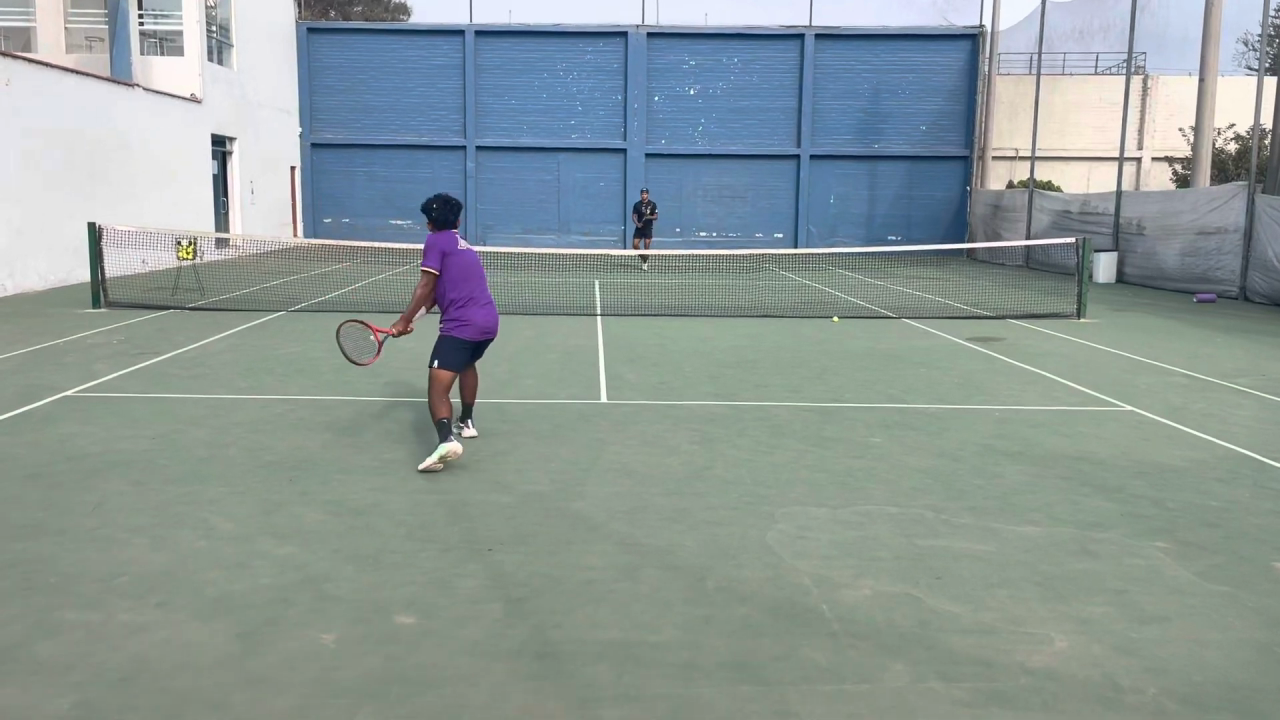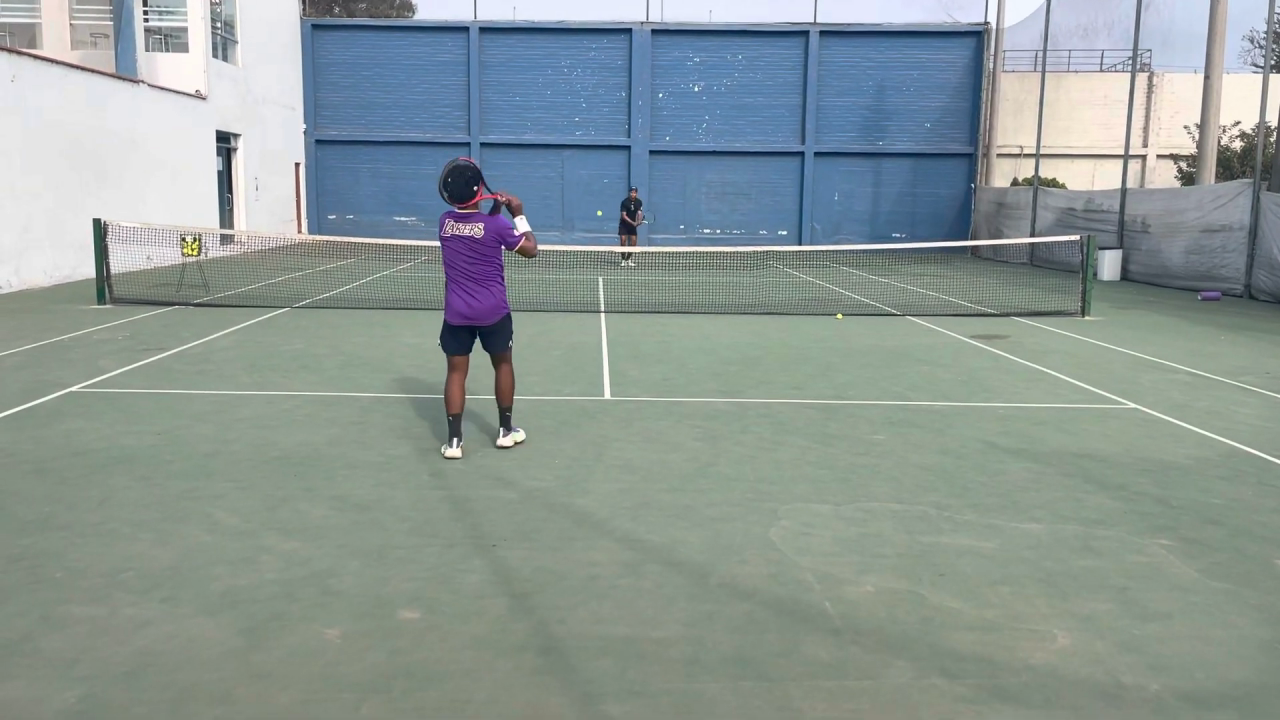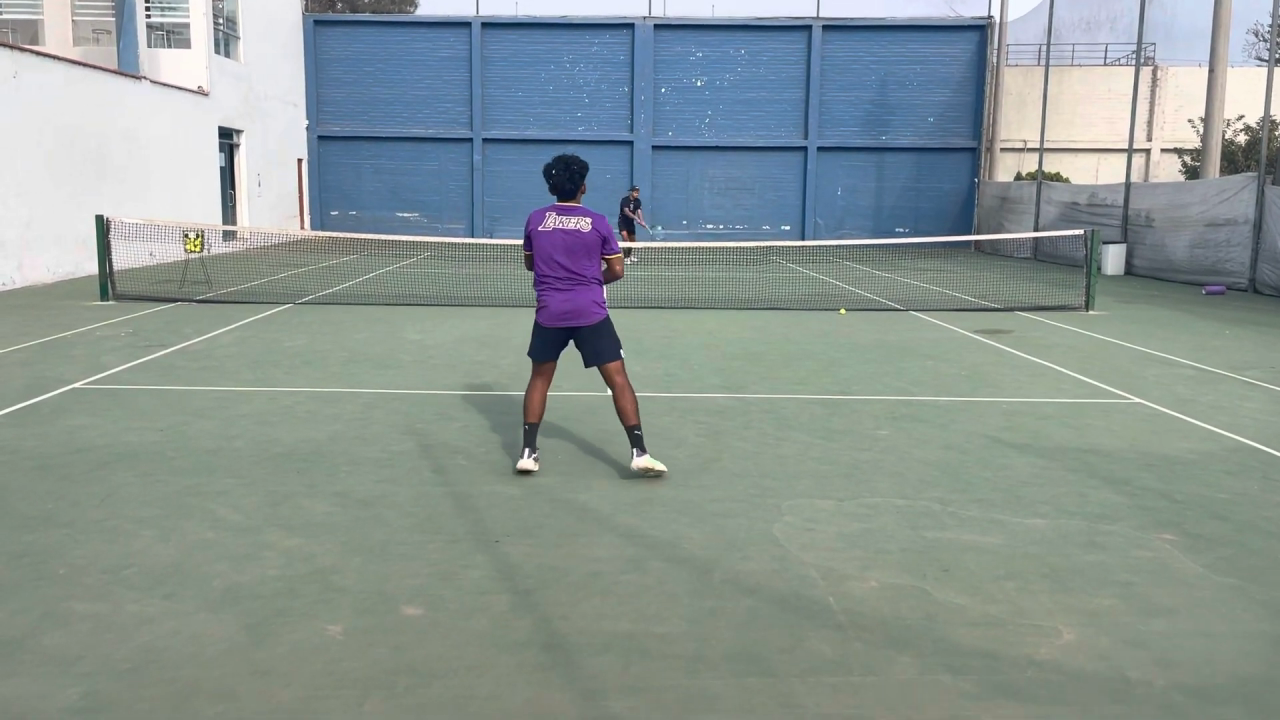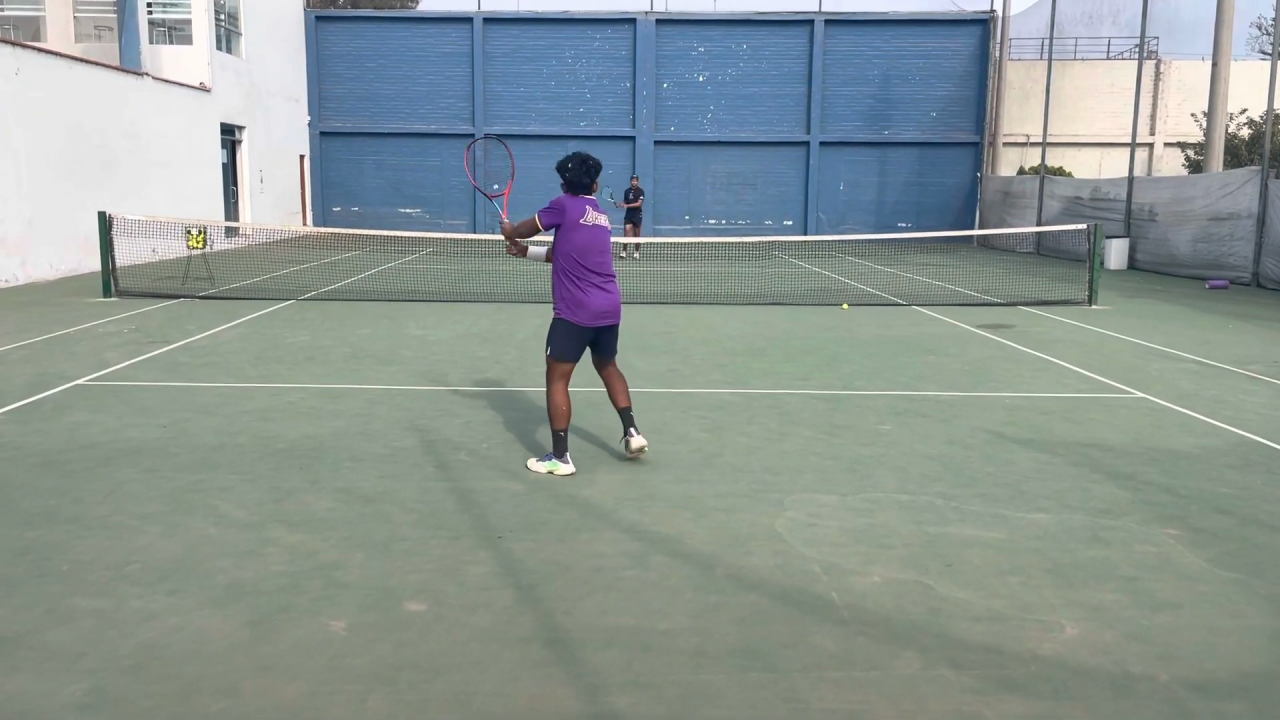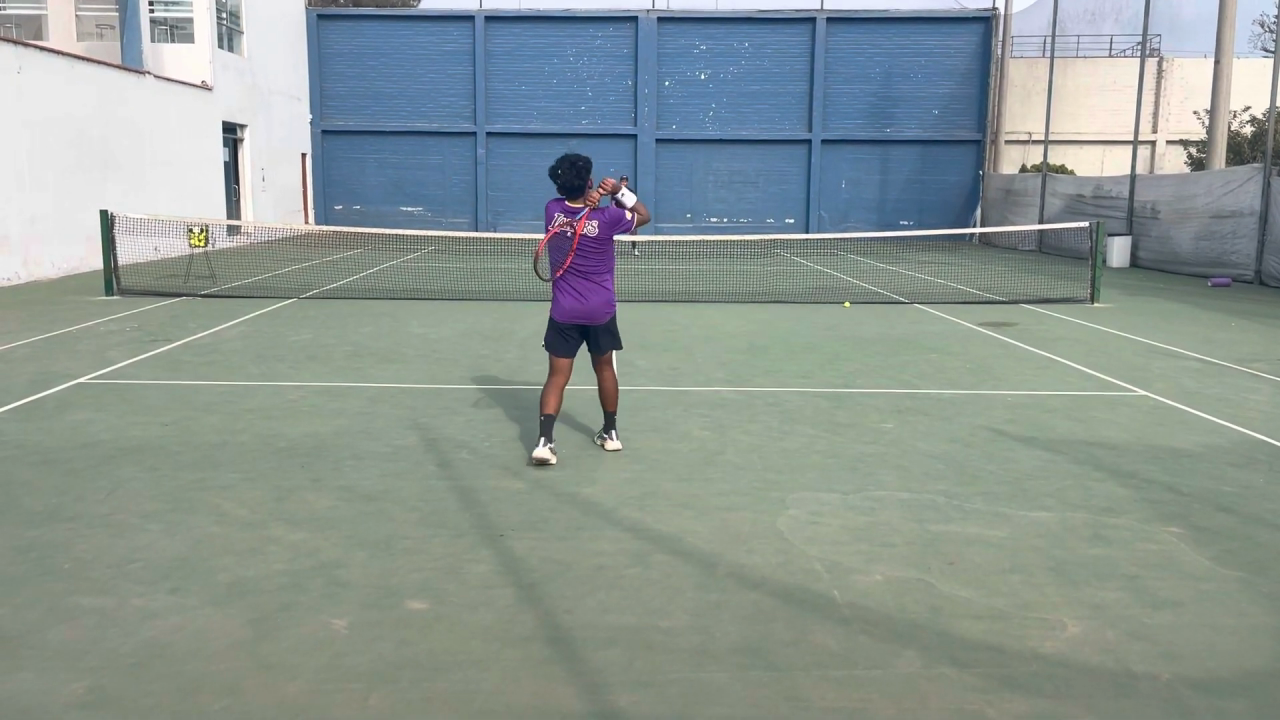
dt=1s
person 1, frame 1
left shoulder: (435, 240)
right shoulder: (463, 245)
left elbow: (426, 286)
right elbow: (437, 292)
left wrist: (405, 319)
right wrist: (410, 317)
left hip: (461, 326)
right hip: (488, 322)
left knee: (438, 390)
right knee: (466, 366)
left ankle: (447, 439)
right ankle: (466, 421)
person 1, frame 2
left shoulder: (445, 221)
right shoulder: (495, 224)
right elbow: (530, 250)
left wrist: (497, 207)
right wrist: (517, 213)
left hip: (456, 312)
right hip: (494, 310)
left knee: (456, 373)
right knee: (503, 365)
left ankle: (454, 440)
right ankle: (507, 430)
person 1, frame 3
left shoulder: (535, 220)
right shoulder: (597, 222)
right elbow: (616, 270)
left hip: (549, 313)
right hip: (590, 313)
left knee: (539, 379)
right knee: (618, 379)
left ankle: (528, 451)
right ankle: (639, 452)
person 1, frame 4
left shoulder: (565, 206)
right shoulder: (601, 217)
left elbow: (525, 228)
left wrist: (509, 230)
right wrist: (527, 250)
left hip: (575, 312)
right hip: (610, 308)
left knee: (556, 380)
right knee: (608, 368)
left ankle: (560, 457)
right ankle: (632, 432)
person 1, frame 5
left shoulder: (552, 210)
right shoulder: (606, 218)
right elbow: (643, 216)
left wrist: (593, 197)
right wrist: (619, 191)
left hip: (564, 311)
right hip: (601, 309)
left knee: (557, 377)
right knee: (604, 367)
left ankle: (544, 441)
right ankle: (610, 433)
